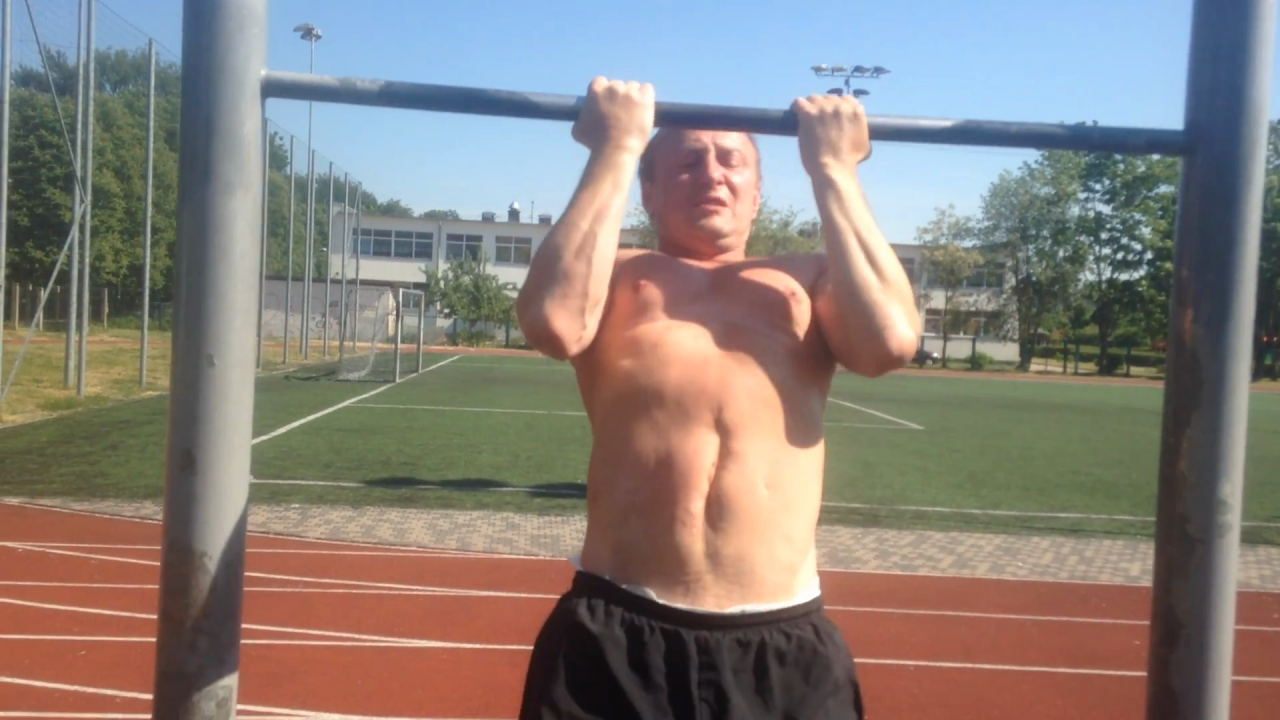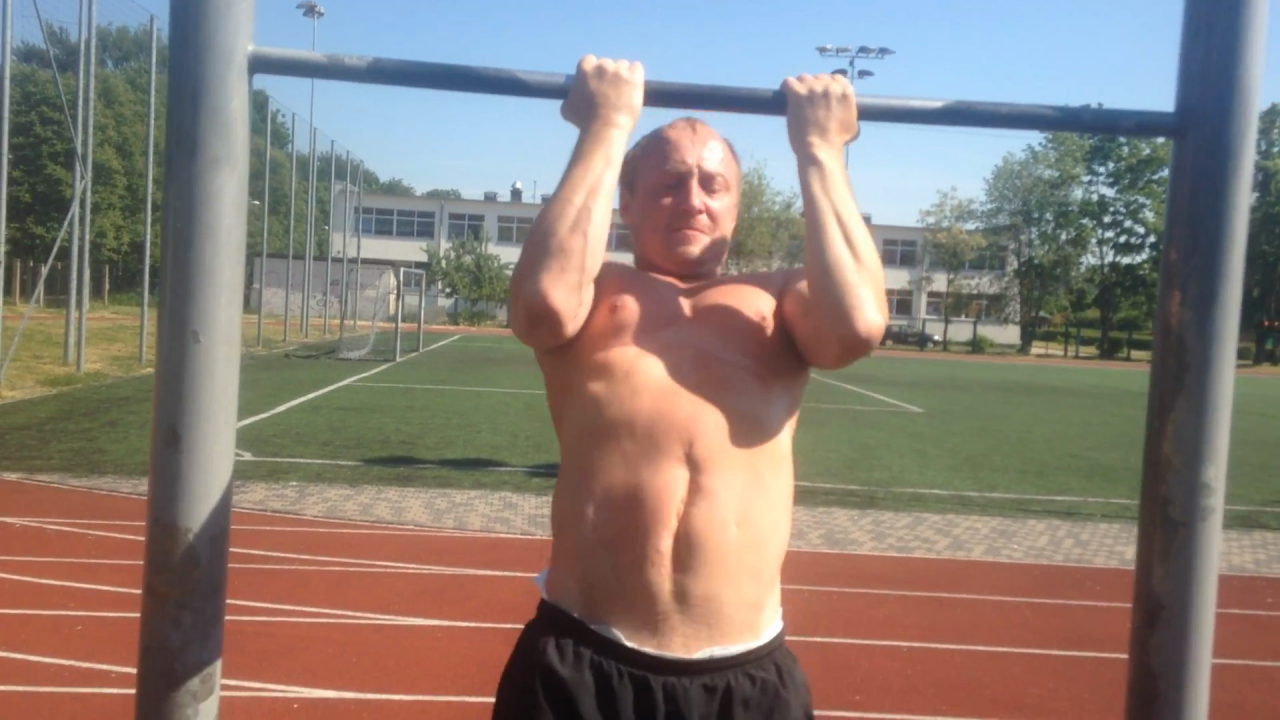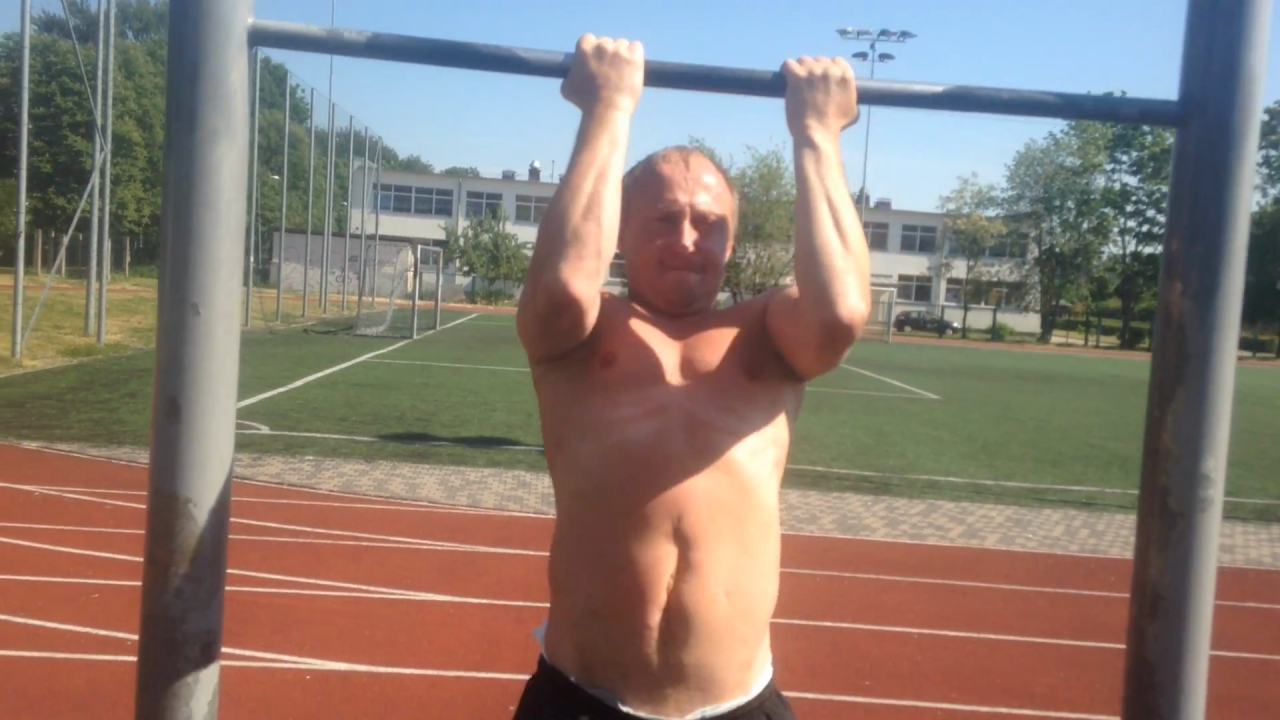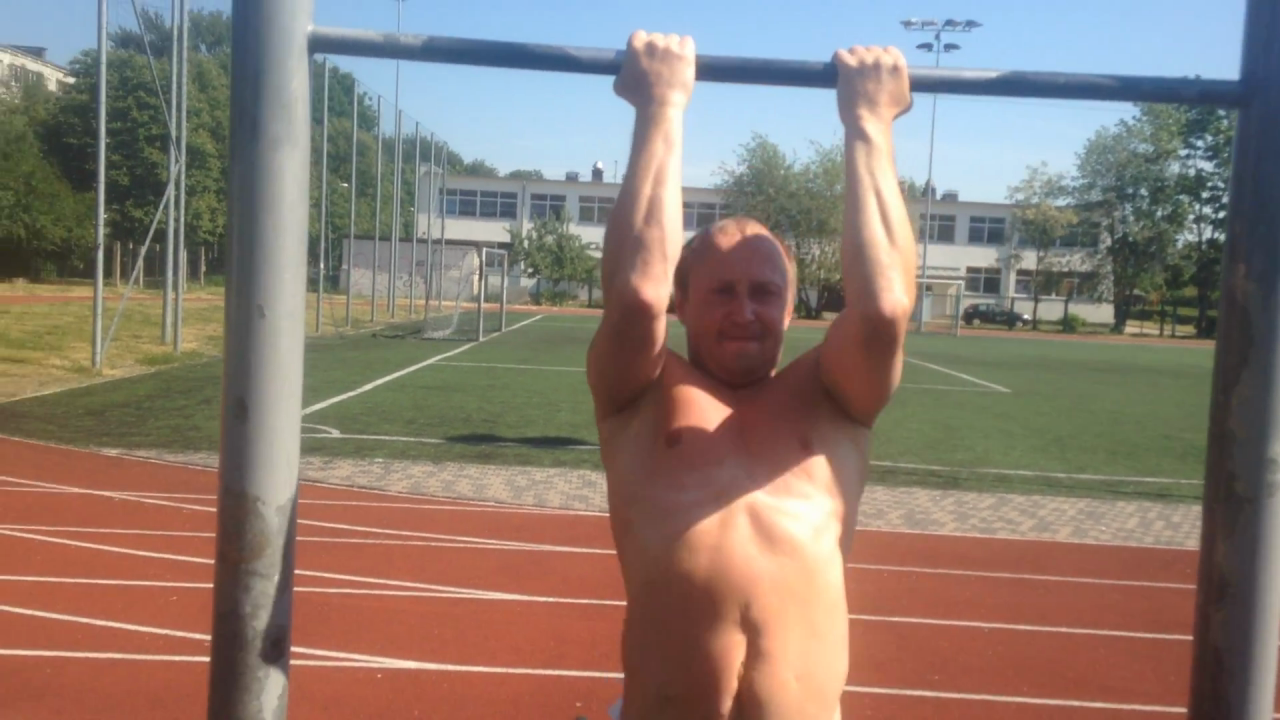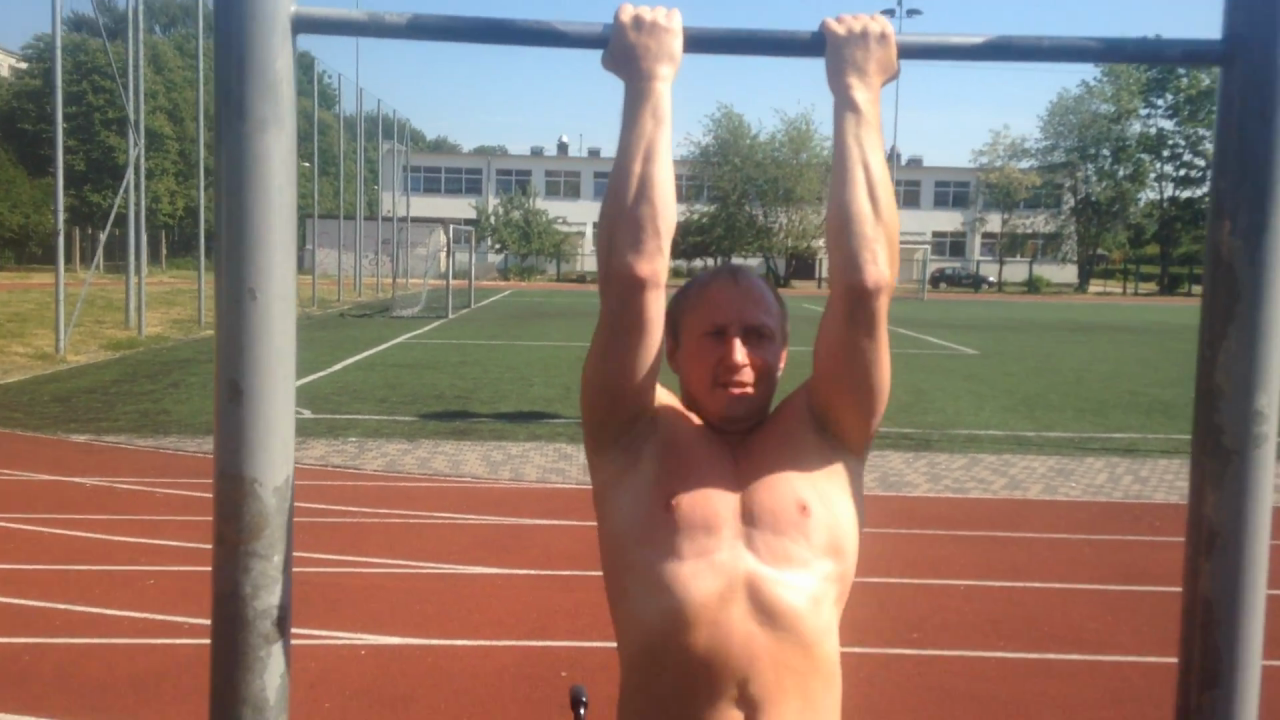
dt=0.3s
person 1, frame 1
left shoulder: (806, 280)
right shoulder: (613, 275)
left elbow: (891, 340)
right elbow: (553, 322)
left wrist: (832, 167)
right wrist: (617, 147)
right hip: (614, 638)
person 1, frame 2
left shoulder: (774, 304)
right shoulder: (592, 297)
left elbow: (858, 324)
right elbow: (545, 300)
left wrist: (819, 149)
right wrist: (607, 126)
person 1, frame 3
left shoulder: (764, 336)
right shoulder: (580, 337)
left elbow: (843, 309)
right elbow: (564, 284)
left wrist: (816, 133)
right wrist: (610, 107)
person 1, frame 4
left shoulder: (828, 404)
right shoulder: (644, 402)
left elbow: (885, 305)
right elbow: (639, 292)
left wrist: (869, 123)
right wrist: (662, 106)
person 1, frame 5
left shoulder: (823, 445)
right shoulder: (639, 443)
left elbow: (866, 282)
right elbow: (635, 276)
left wrist: (856, 94)
right wrist: (651, 83)
